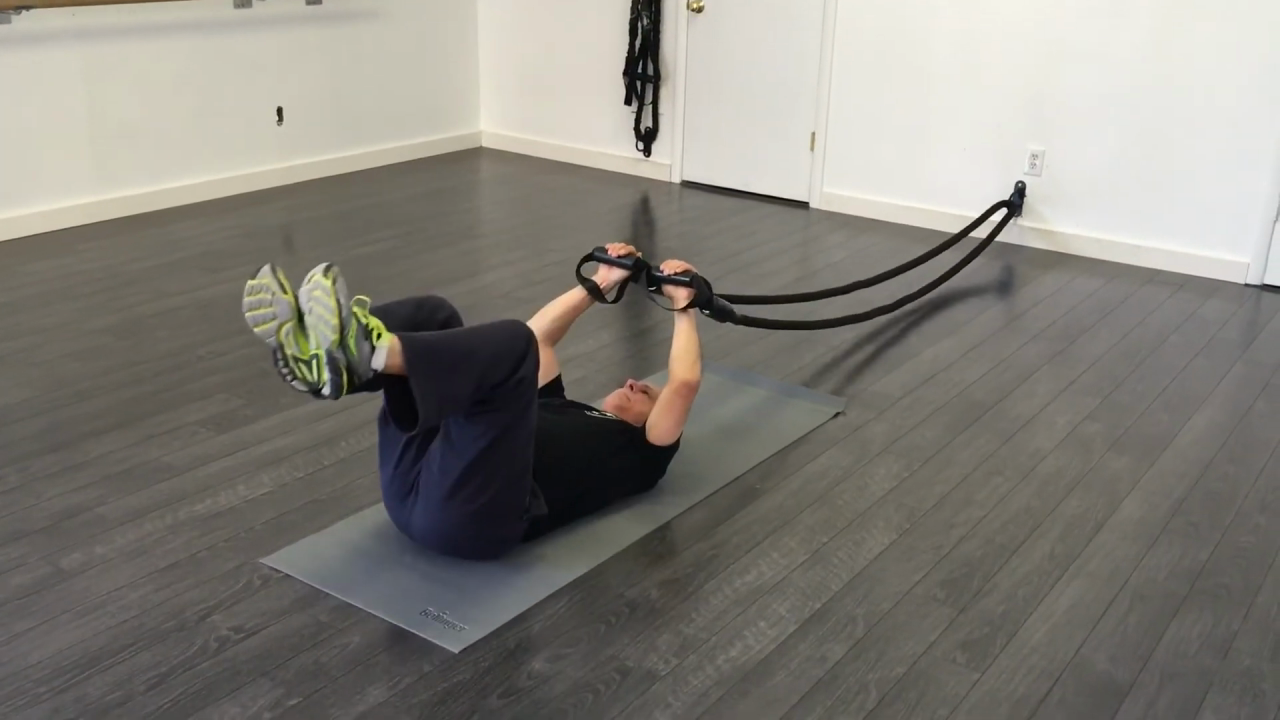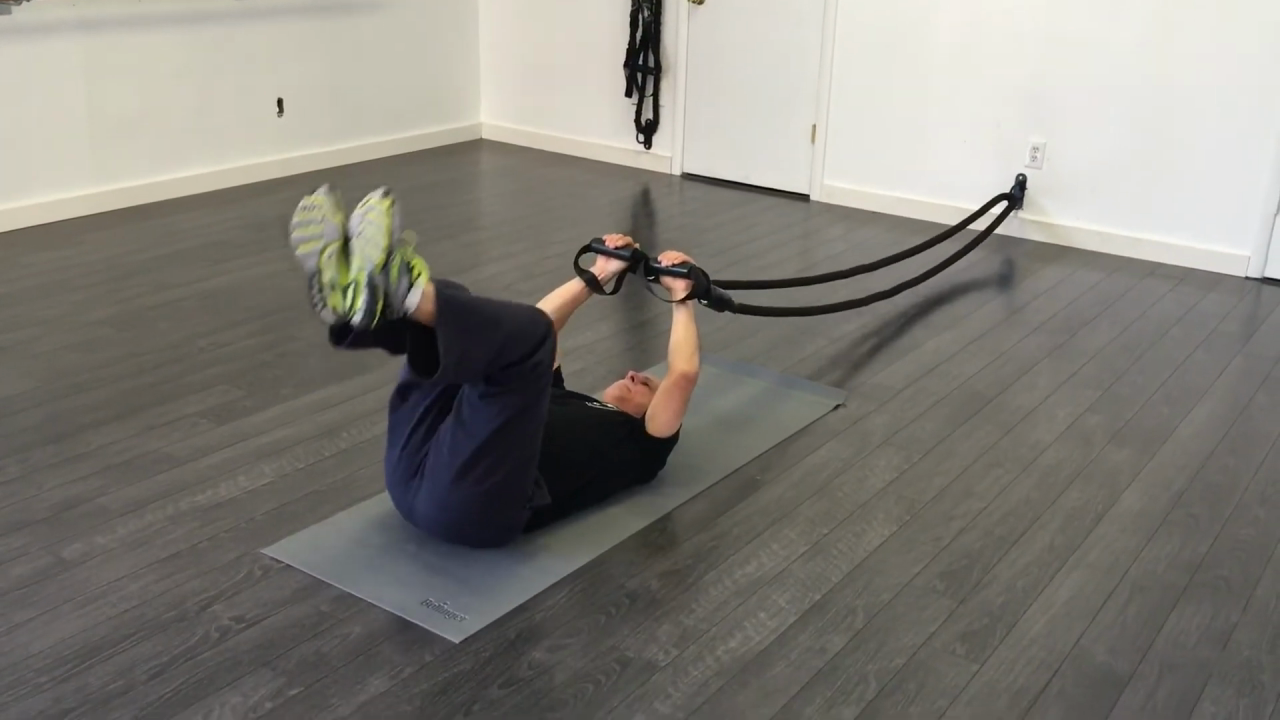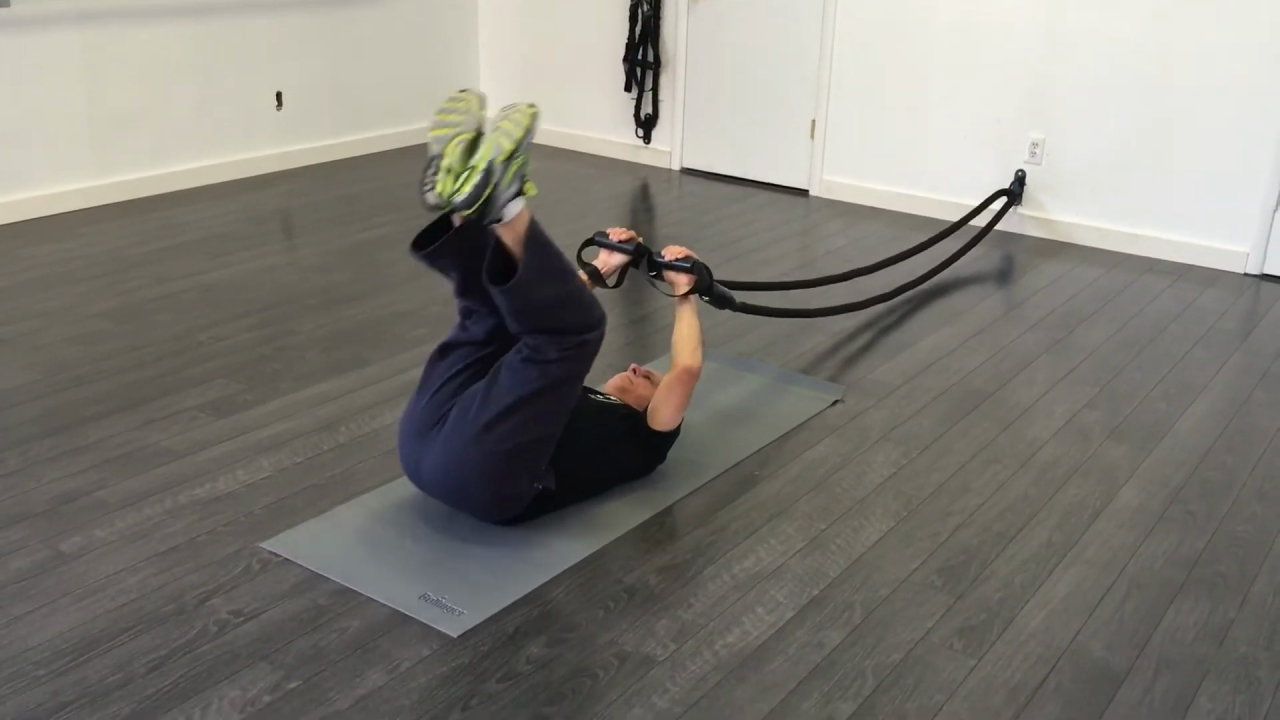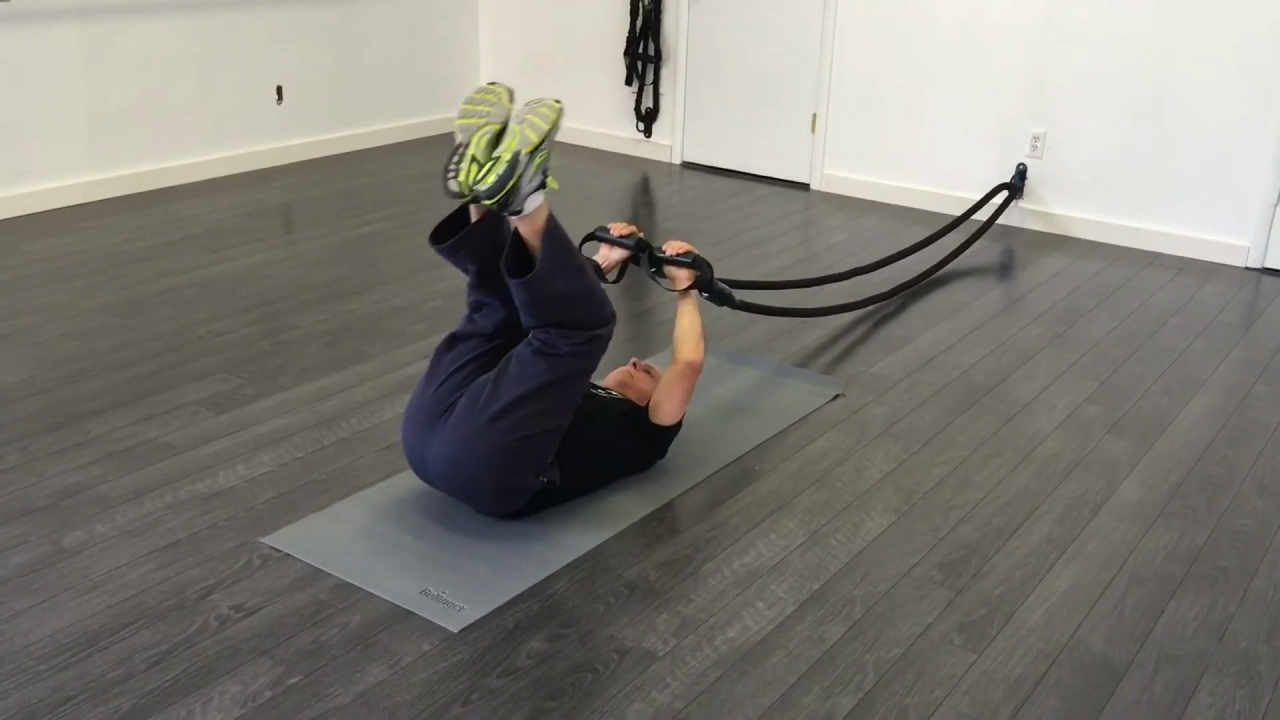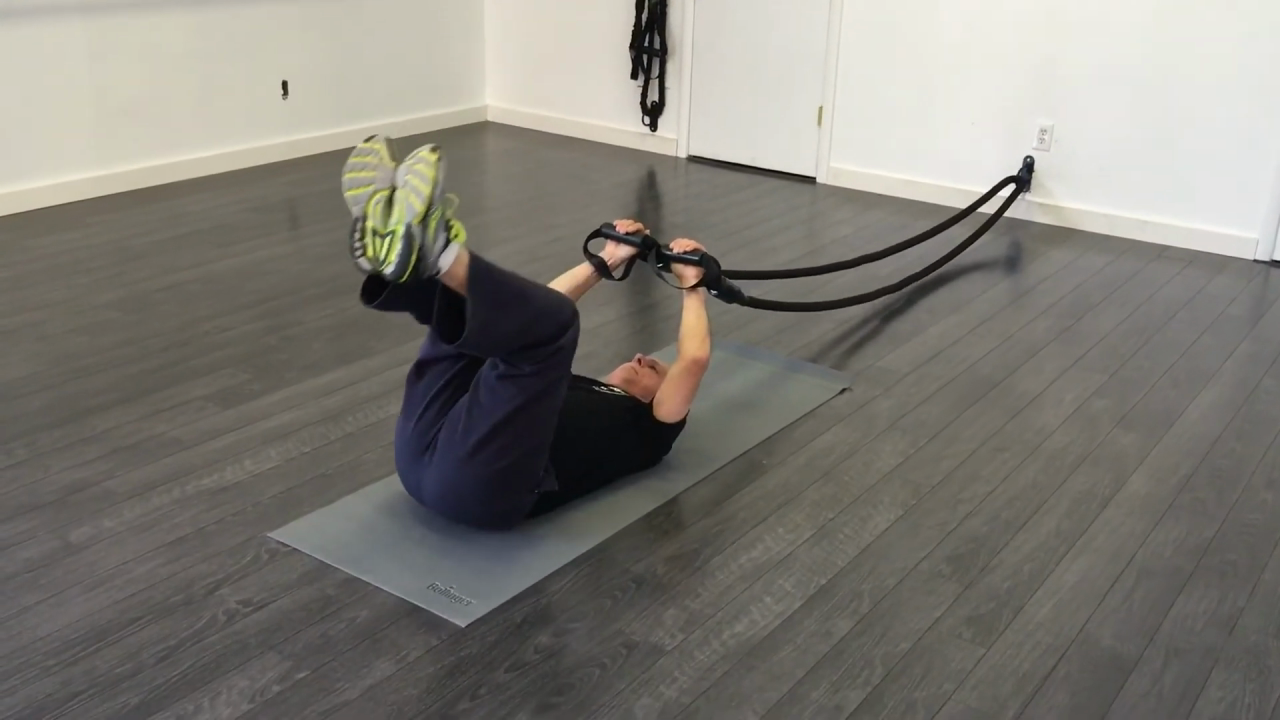
dt=0.4s
person 1, frame 1
left shoulder: (640, 456)
right shoulder: (561, 409)
left elbow: (684, 383)
right elbow: (537, 336)
left wrist: (683, 308)
right wrist: (596, 286)
left hip: (472, 515)
right hip: (412, 488)
left knee: (509, 346)
right knee: (428, 318)
left ankle: (362, 353)
right ankle: (322, 354)
person 1, frame 2
left shoulder: (641, 445)
right shoulder: (565, 402)
left elbow: (684, 375)
right elbow: (543, 319)
left wrist: (682, 299)
right wrist: (596, 276)
left hip: (478, 500)
right hip: (418, 476)
left knee: (527, 334)
right knee: (447, 302)
left ankle: (399, 292)
right ankle: (360, 293)
person 1, frame 3
left shoulder: (641, 438)
right shoulder: (571, 398)
left elbow: (687, 370)
right elbow: (547, 307)
left wrist: (684, 295)
right wrist: (598, 270)
left hip: (485, 470)
right hip: (428, 440)
left knee: (575, 321)
right knee: (498, 300)
left ankle: (502, 206)
right ankle: (464, 204)
person 1, frame 4
left shoulder: (641, 432)
right shoulder: (576, 393)
left elbow: (688, 363)
right elbow: (553, 300)
left wrist: (684, 289)
right wrist: (598, 265)
left hip: (488, 460)
right hip: (430, 434)
left knee: (584, 318)
right knee: (507, 298)
left ankle: (525, 199)
right ankle: (486, 196)
person 1, frame 5
left shoulder: (646, 430)
right shoulder: (575, 389)
left elbow: (694, 360)
right elbow: (529, 308)
left wrist: (692, 287)
right wrist: (604, 262)
left hip: (483, 482)
right hip: (424, 453)
left knee: (549, 322)
right knee: (465, 311)
left ankle: (437, 249)
right ankle: (401, 251)
